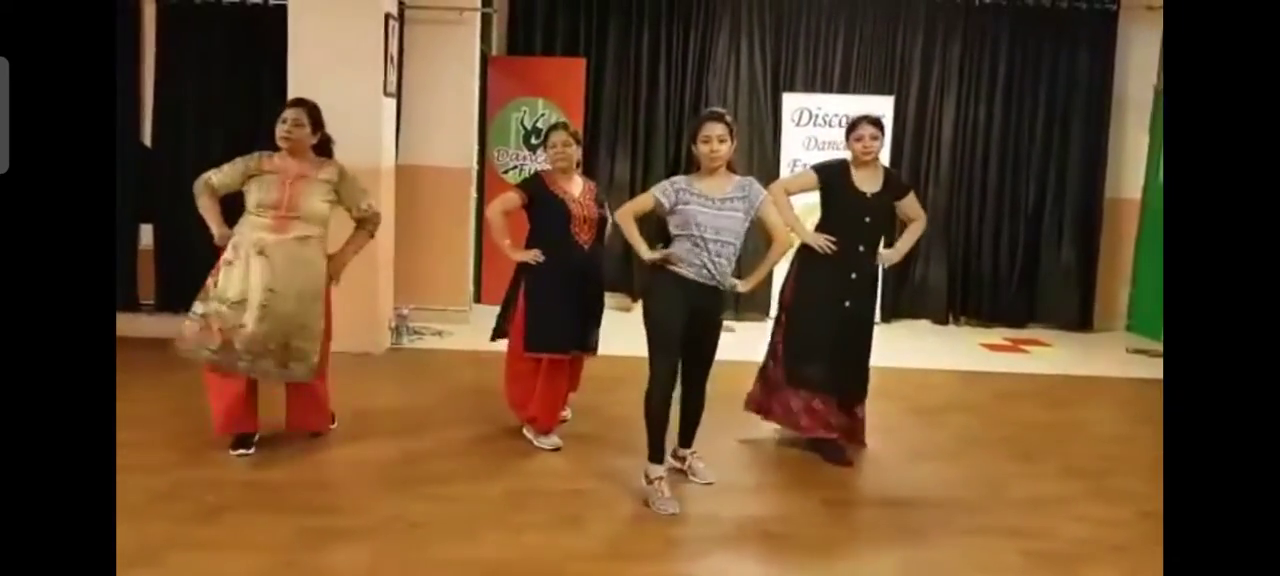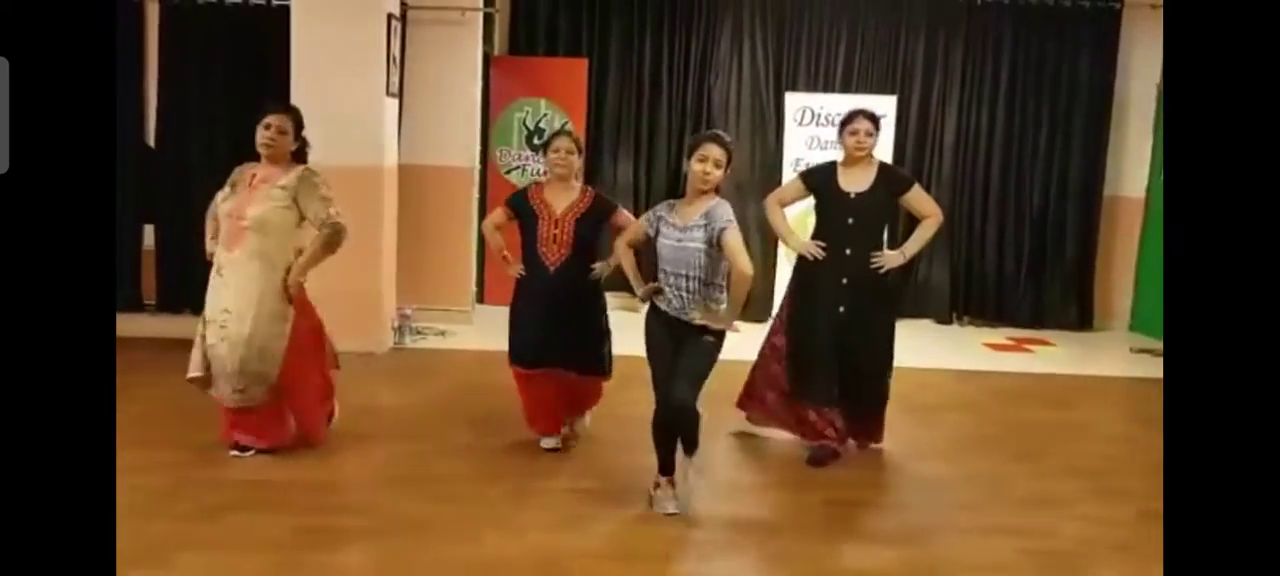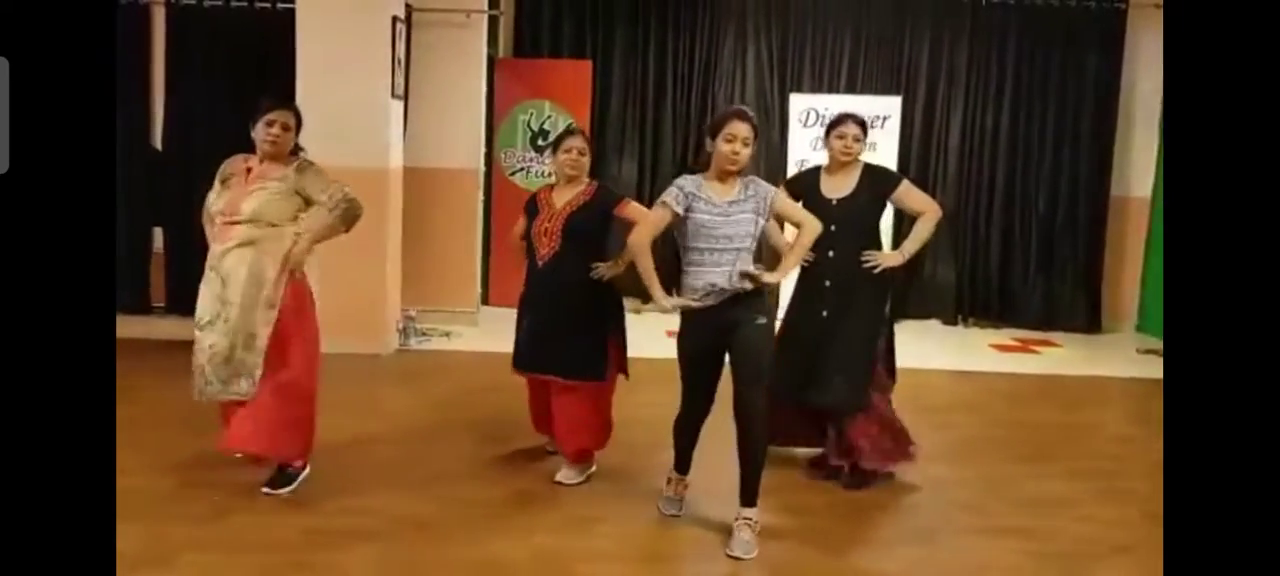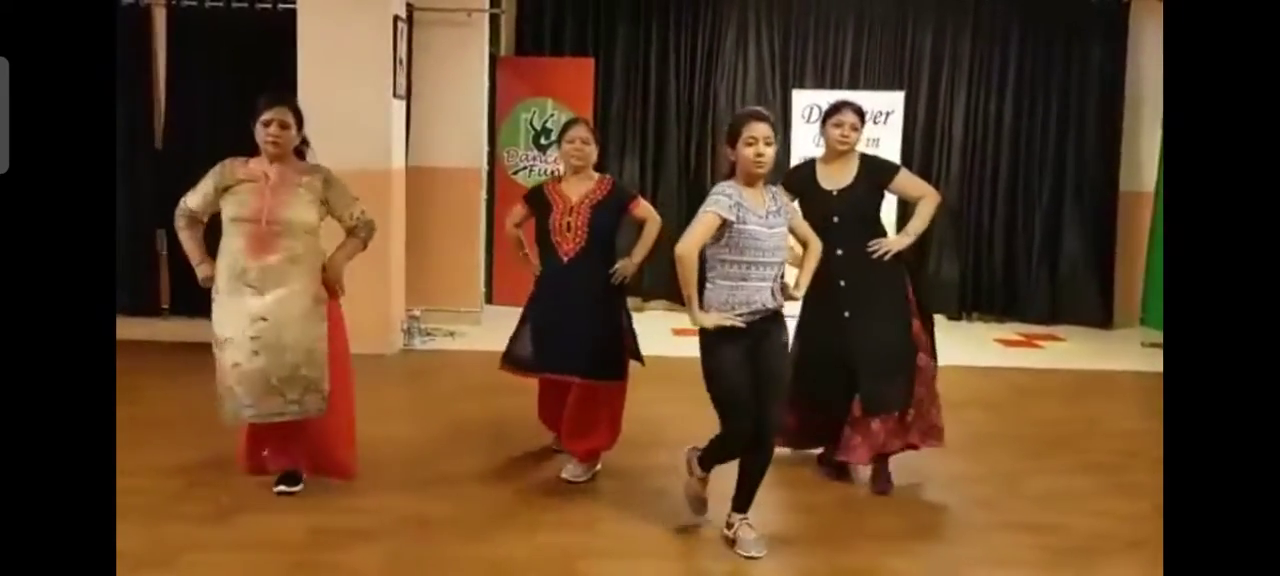
dt=0.5s
person 1, frame 1
left shoulder: (748, 189)
right shoulder: (678, 186)
left elbow: (782, 238)
right elbow: (625, 213)
left wrist: (749, 282)
right wrist: (646, 253)
left hip: (710, 296)
right hip: (670, 287)
left knee: (695, 380)
right knee: (663, 376)
left ankle: (684, 452)
right ankle: (655, 473)
person 1, frame 2
left shoulder: (719, 212)
right shoulder: (662, 212)
left elbow: (743, 269)
right elbow: (623, 242)
left wrist: (728, 318)
right wrist: (638, 286)
left hip: (702, 327)
right hip: (662, 320)
left knee: (681, 399)
right knee: (664, 404)
left ankle: (688, 459)
right ankle: (664, 481)
person 1, frame 3
left shoulder: (757, 191)
right shoulder: (686, 188)
left elbow: (810, 225)
right elbow: (639, 238)
left wrist: (778, 273)
right wrist: (659, 296)
left hip: (749, 312)
right hip: (700, 314)
left knee: (751, 412)
right knee: (695, 405)
left ankle: (748, 516)
right ankle: (677, 479)
person 1, frame 4
left shoulder: (778, 200)
right shoulder: (725, 196)
left elbow: (813, 243)
right elbow: (685, 249)
left wrist: (799, 287)
right wrist: (696, 313)
left hip: (771, 328)
right hip: (728, 331)
left knee: (765, 431)
right knee: (738, 432)
left ankle: (739, 518)
right ankle: (699, 465)
person 2, frame 1
left shoulder: (333, 174)
right shoulder: (256, 164)
left elbow: (370, 218)
right elbow: (205, 184)
left wrist: (343, 257)
right wrist: (217, 227)
left hip: (301, 274)
right hip: (246, 268)
left knee: (301, 351)
right knee: (235, 347)
left ankle: (317, 416)
right ankle: (244, 426)
person 2, frame 2
left shoulder: (301, 179)
right shoulder: (242, 174)
left elbow: (334, 230)
right elbow: (216, 206)
left wrist: (299, 270)
right wrist: (211, 242)
left hip: (271, 286)
right hip: (227, 283)
left knee: (289, 362)
right knee: (230, 359)
left ankle: (319, 410)
right ankle: (250, 433)
person 2, frame 3
left shoulder: (299, 172)
right shoulder: (231, 167)
left elbow: (348, 207)
right elbow: (209, 211)
left wrist: (305, 243)
right wrist: (214, 246)
left hip: (271, 284)
right hip: (223, 283)
left knee: (275, 367)
right knee: (231, 361)
left ankle: (291, 457)
right ankle: (248, 437)
person 2, frame 4
left shoulder: (318, 179)
right shoulder: (230, 172)
left elbow: (363, 225)
right elbow: (186, 214)
left wrist: (337, 262)
right wrist: (200, 262)
left hip: (297, 293)
right hip: (239, 294)
left knee: (297, 375)
right knee: (250, 371)
left ankle: (294, 460)
right ankle: (265, 451)
person 3, frame 1
left shoulder: (893, 183)
right shoulder: (832, 172)
left elbow: (918, 219)
right elbow: (778, 189)
left wrist: (898, 251)
right wrist: (802, 233)
left hip: (862, 279)
right hip: (819, 272)
left knee: (850, 354)
right knee: (816, 348)
left ankle: (842, 426)
right ankle: (822, 431)
person 3, frame 2
left shoulder: (892, 179)
right shoulder: (821, 175)
left elbow: (933, 216)
right elbow: (773, 201)
left wrist: (903, 254)
right wrist: (793, 241)
left hip: (868, 283)
right hip: (818, 279)
left knee: (864, 361)
right knee: (816, 357)
left ankle: (857, 430)
right ankle: (825, 436)
person 3, frame 3
left shoulder: (878, 179)
right shoulder: (805, 181)
left elbow: (931, 211)
left wrist: (901, 254)
right wrist: (786, 247)
left hip: (862, 290)
right hip: (815, 287)
left knee: (849, 374)
right knee: (805, 368)
left ankle: (863, 456)
right ankle: (832, 449)
person 3, frame 4
left shoulder: (875, 169)
right shoulder: (802, 175)
left elbow: (929, 196)
left wrist: (906, 237)
left hip: (877, 282)
right hip: (825, 286)
left knee: (881, 364)
right knee: (825, 368)
left ankle: (878, 452)
right ankle: (836, 447)
person 4, frame 1
left shoulder: (590, 189)
right shoulder: (537, 185)
left elbow: (604, 223)
right elbow: (494, 210)
left wrist: (594, 251)
right wrist: (512, 250)
left hip: (584, 284)
right hip: (545, 280)
left knee: (571, 350)
right knee: (542, 351)
left ankle: (556, 405)
right ankle: (538, 423)
person 4, frame 2
left shoulder: (593, 201)
right shoulder: (526, 197)
left elbow: (632, 228)
right elbow: (489, 226)
left wrist: (610, 263)
right wrist: (508, 261)
left hip: (579, 299)
right hip: (535, 298)
left knee: (579, 367)
right knee: (536, 367)
left ankle: (575, 413)
right ankle: (548, 427)
person 4, frame 3
left shoulder: (600, 196)
right shoulder: (538, 199)
left elbow: (646, 221)
right elbow: (517, 236)
left wrist: (621, 263)
right wrist: (536, 263)
left hip: (586, 301)
right hip: (541, 301)
left knee: (580, 377)
right knee: (542, 374)
left ankle: (581, 456)
right ankle: (554, 433)
person 4, frame 4
left shoulder: (612, 190)
right shoulder: (543, 192)
left elbow: (653, 220)
right elbow: (511, 224)
left wrist: (633, 261)
right wrist: (530, 258)
left hip: (598, 297)
right hip: (553, 297)
left knee: (594, 375)
right knee: (555, 371)
left ankle: (587, 452)
right ankle: (562, 432)
